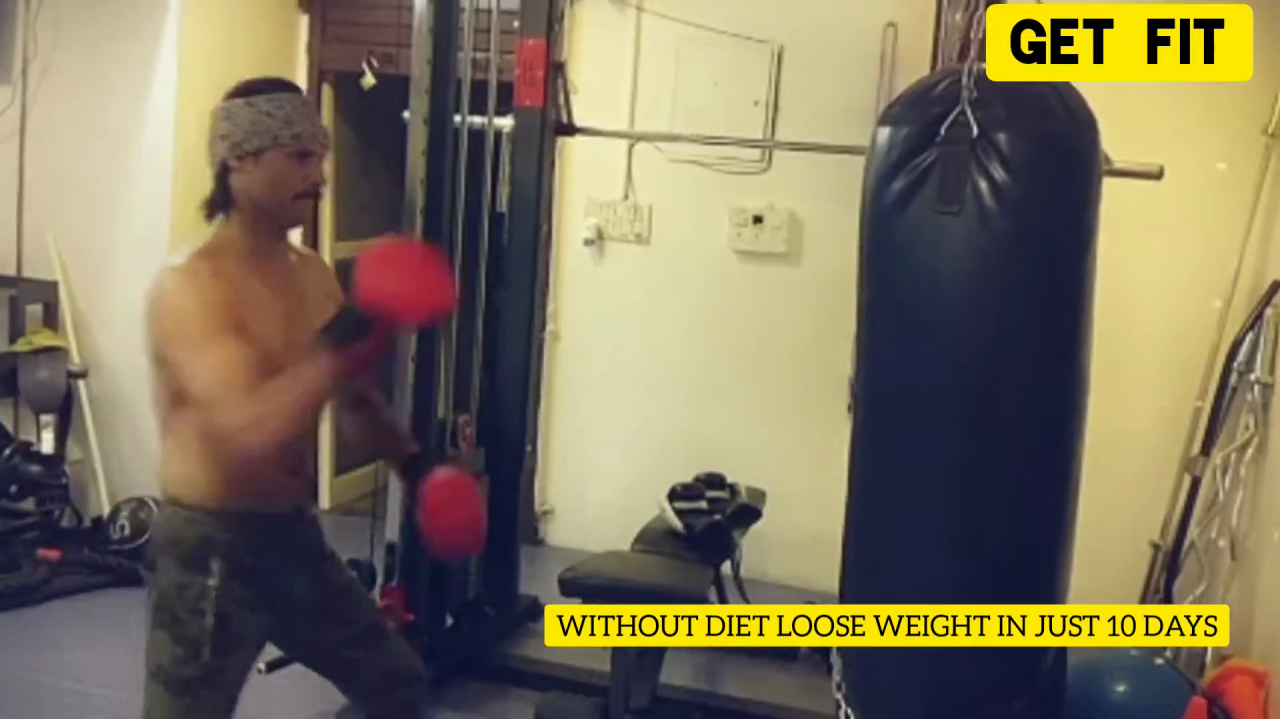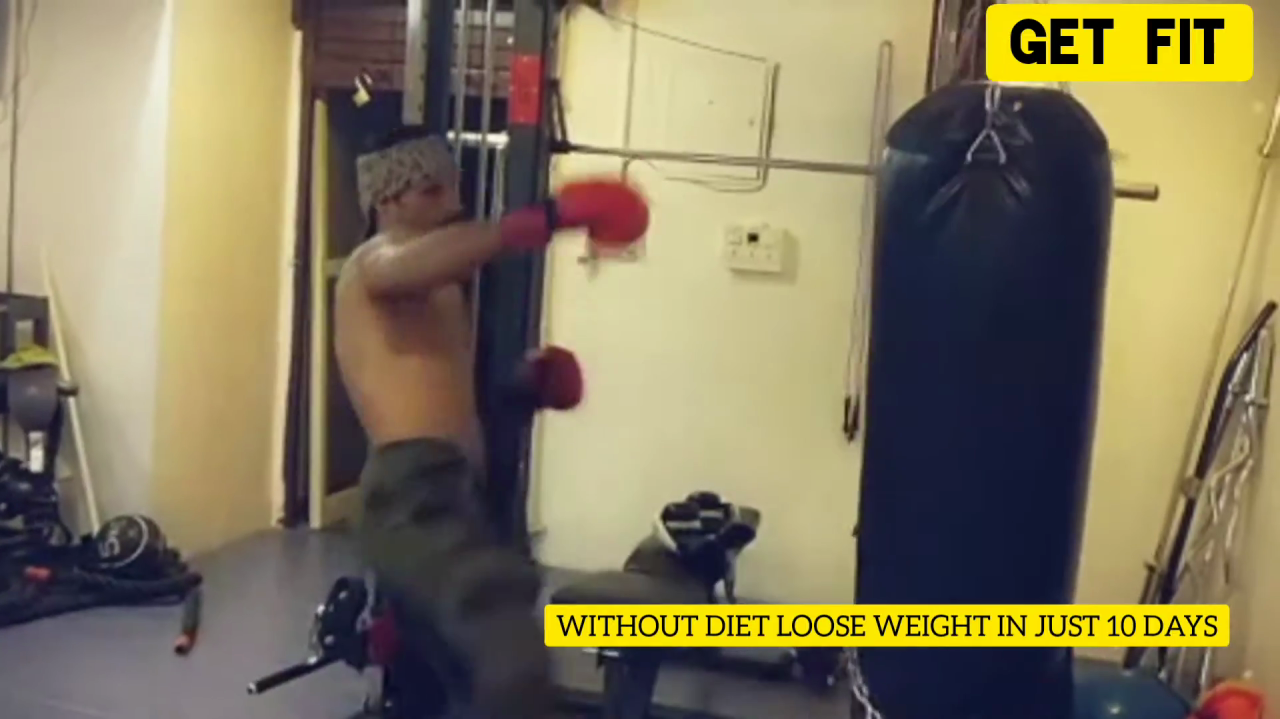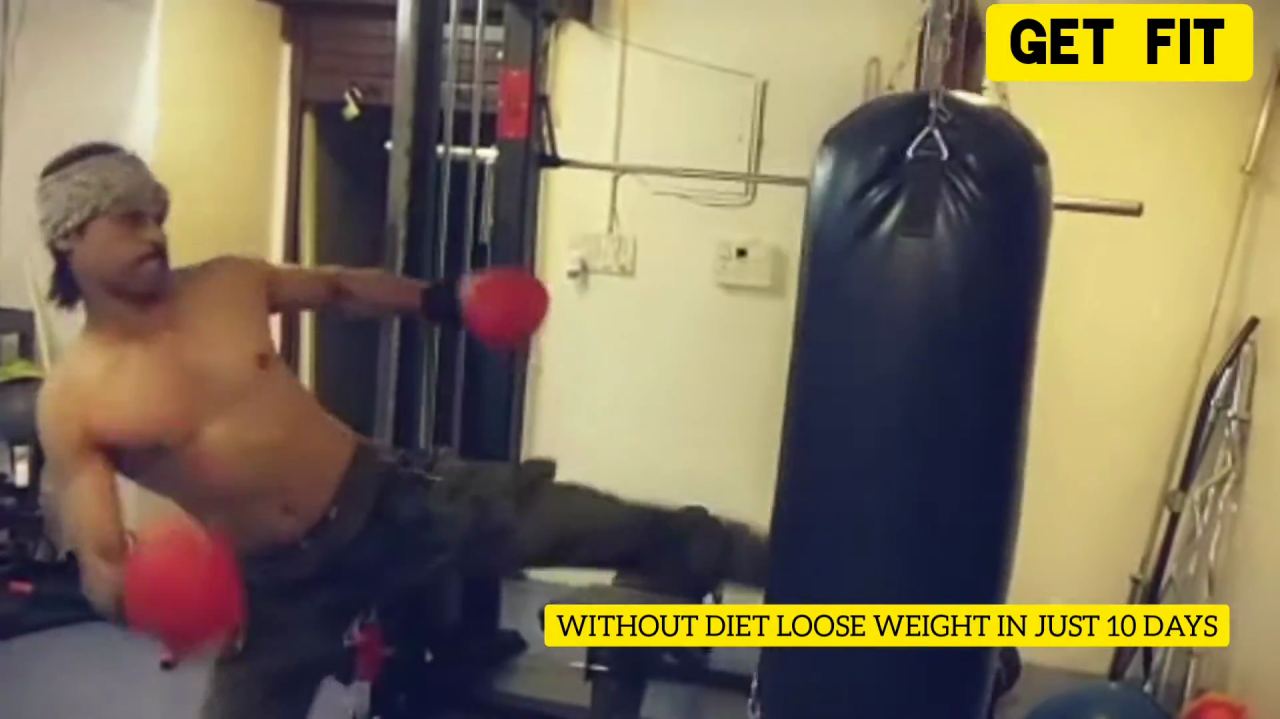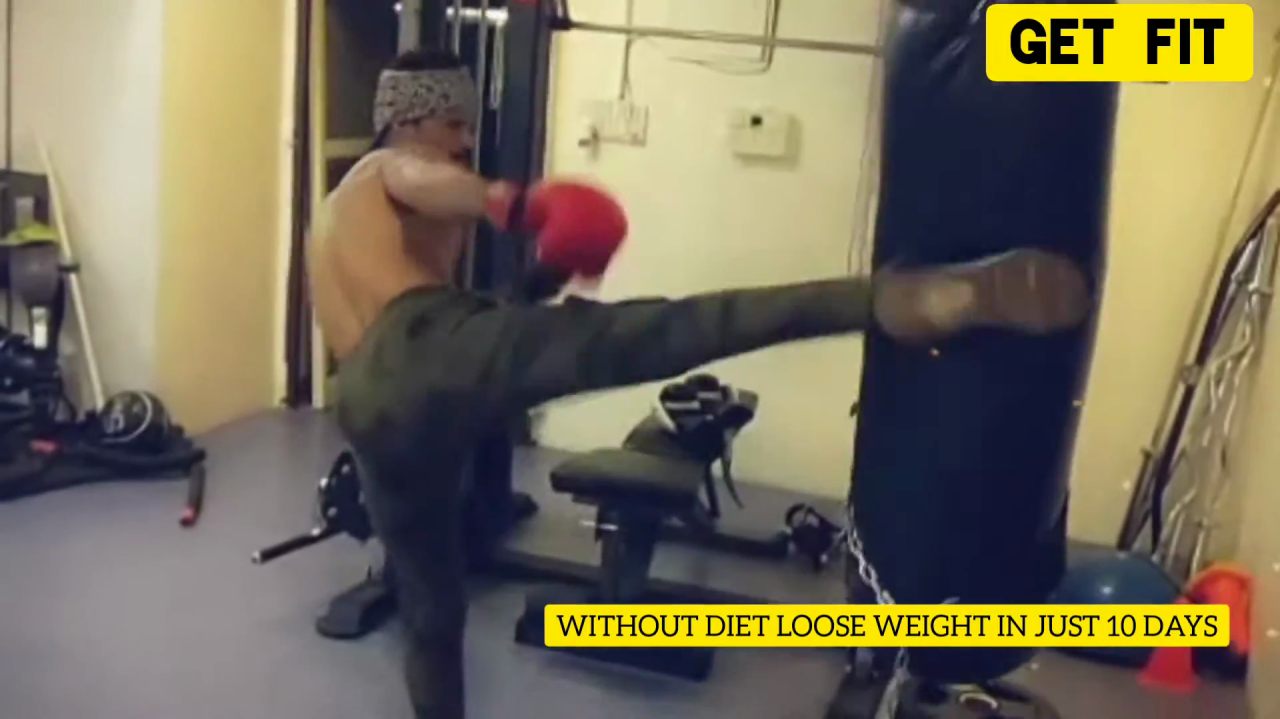
dt=0.7s
person 1, frame 1
left shoulder: (307, 273)
right shoulder: (191, 288)
left elbow: (357, 394)
right elbow: (244, 435)
left wrist: (419, 464)
right wrist: (346, 342)
left hip: (288, 544)
right hip: (210, 559)
person 1, frame 2
right shoulder: (376, 260)
right elbow: (417, 262)
right wrist: (545, 216)
left hip: (427, 503)
right hip: (420, 499)
right knee: (512, 636)
person 1, frame 3
left shoulder: (229, 283)
right shoulder: (75, 400)
left elbow: (334, 286)
right elbow: (104, 567)
left wrist: (439, 301)
right wrist: (134, 588)
left hip: (380, 503)
right hip: (280, 577)
left knee: (585, 526)
left ankle: (778, 568)
person 1, frame 4
left shoulder: (343, 206)
right shoulder: (395, 165)
right elbow: (433, 184)
right wrist: (516, 204)
left hip: (363, 398)
right hip: (423, 340)
left knee: (430, 605)
right knee: (675, 329)
